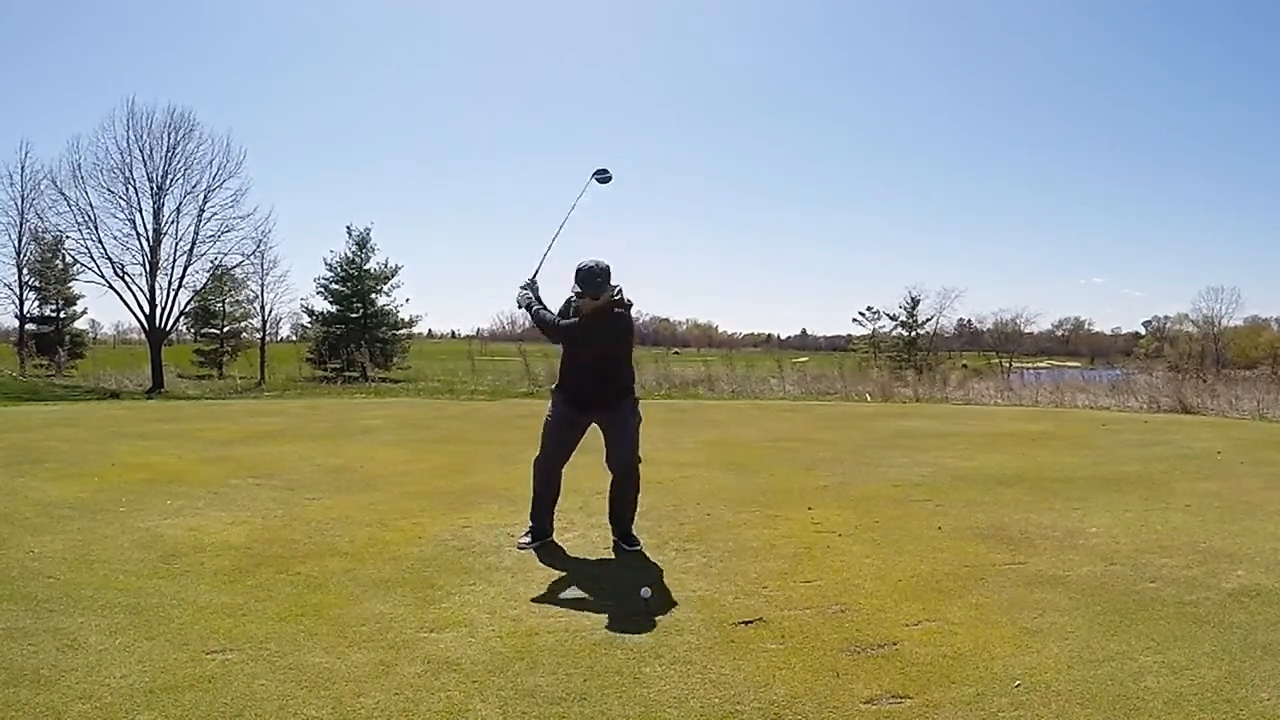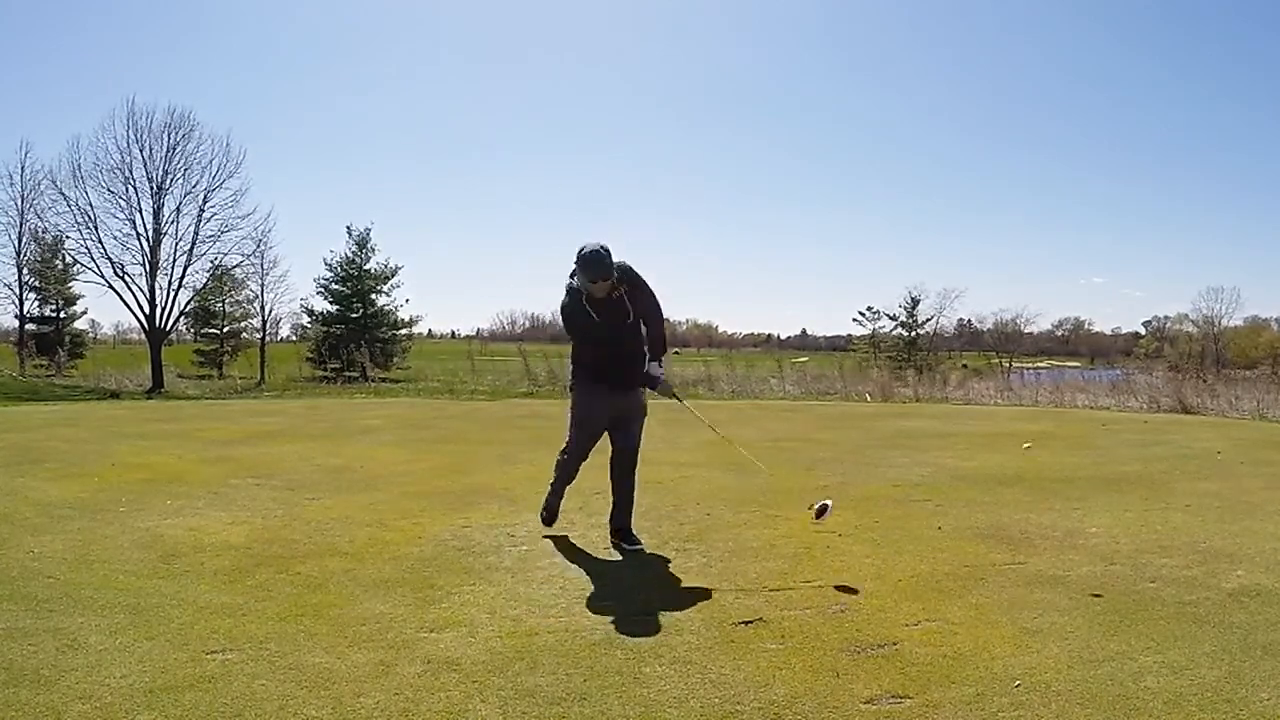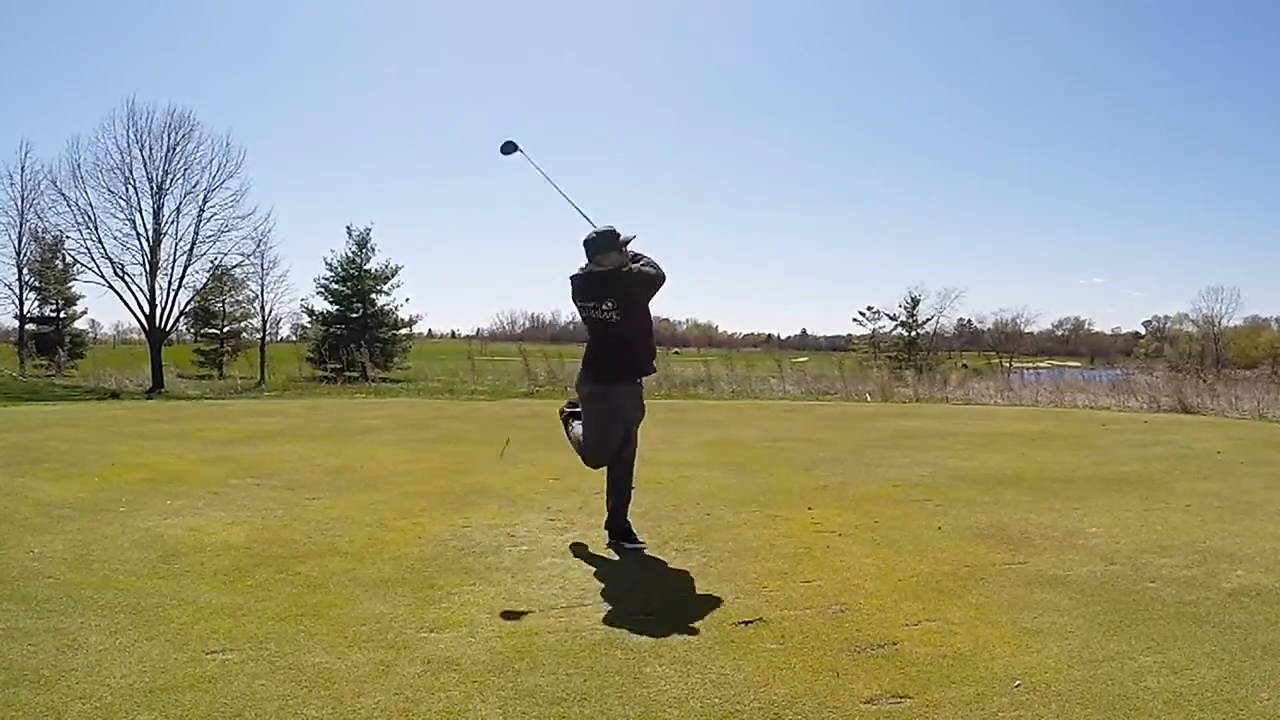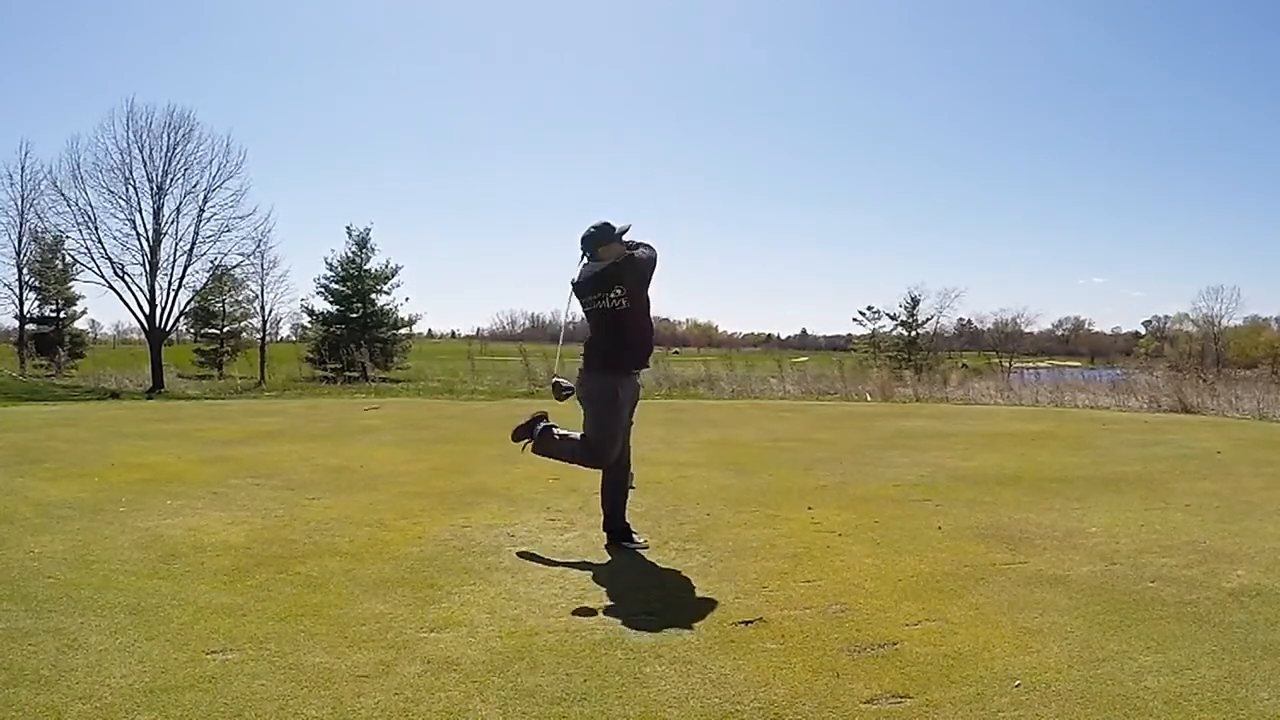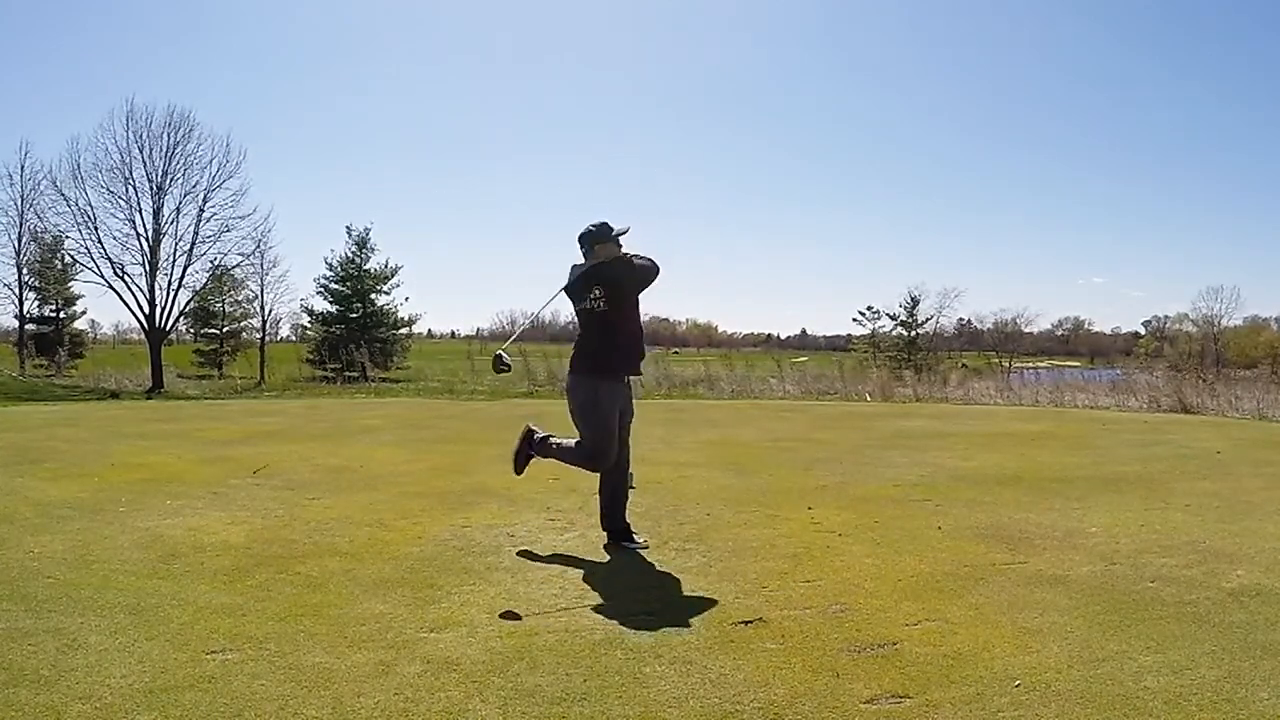
dt=0.2s
person 1, frame 1
left shoulder: (616, 318)
right shoulder: (575, 304)
left elbow: (556, 330)
right elbow: (560, 331)
left wrist: (529, 302)
right wrist: (535, 299)
left hip: (616, 402)
right hip: (572, 399)
left knee: (625, 466)
right knee: (547, 463)
left ankle: (623, 530)
right ankle: (540, 528)
person 1, frame 2
left shoulder: (624, 275)
right shoulder: (573, 306)
left elbow: (652, 316)
right elbow: (603, 353)
left wrist: (655, 360)
right wrist: (648, 377)
left hip: (630, 387)
right hip: (593, 388)
left knee: (625, 460)
right knee: (575, 452)
left ankle: (621, 528)
right ankle: (556, 493)
person 1, frame 3
left shoulder: (583, 282)
right shoulder: (617, 281)
right elbow: (653, 275)
right wrist: (632, 260)
left hip: (626, 380)
right hip: (605, 384)
left knee: (623, 459)
right knee: (597, 454)
left ankle: (618, 528)
right ankle: (573, 418)
person 1, frame 4
left shoulder: (585, 283)
right shoulder: (631, 268)
right elbow: (646, 250)
right wrist: (622, 249)
left hip: (617, 376)
right hip: (606, 379)
left knee: (619, 457)
right knee: (599, 453)
left ankle: (617, 528)
right ankle: (543, 432)
person 1, frame 5
left shoulder: (579, 280)
right shoulder: (619, 271)
right elbow: (651, 267)
right wrist: (617, 256)
left hip: (613, 378)
right hip: (593, 380)
left knee: (618, 458)
right knee: (599, 457)
left ankle: (616, 527)
right ankle: (537, 442)
